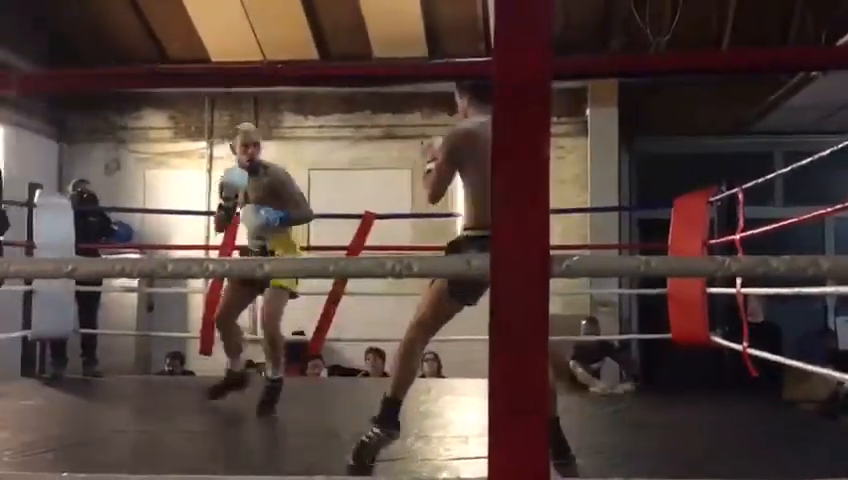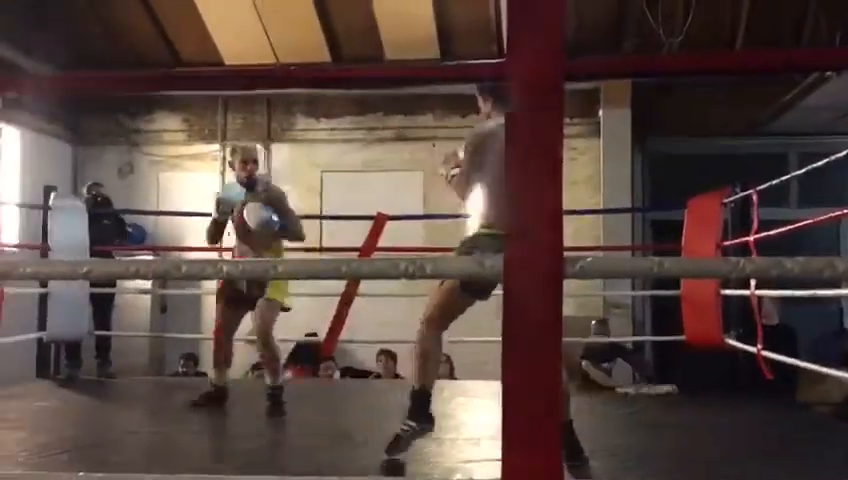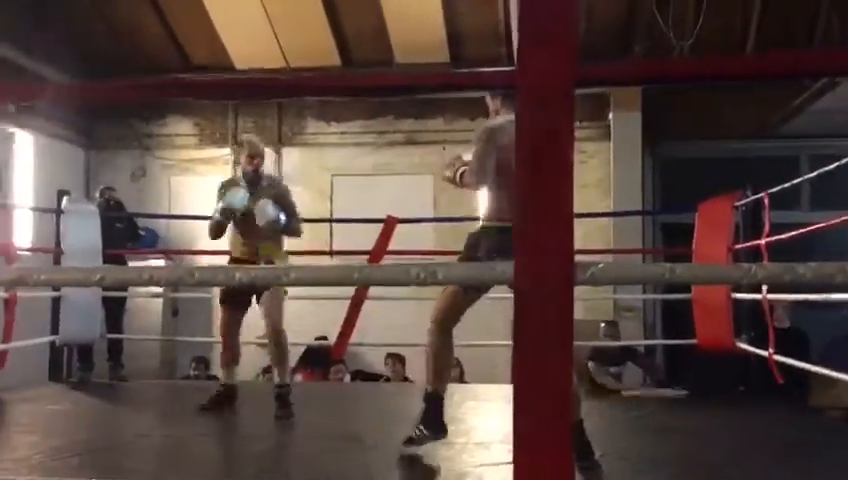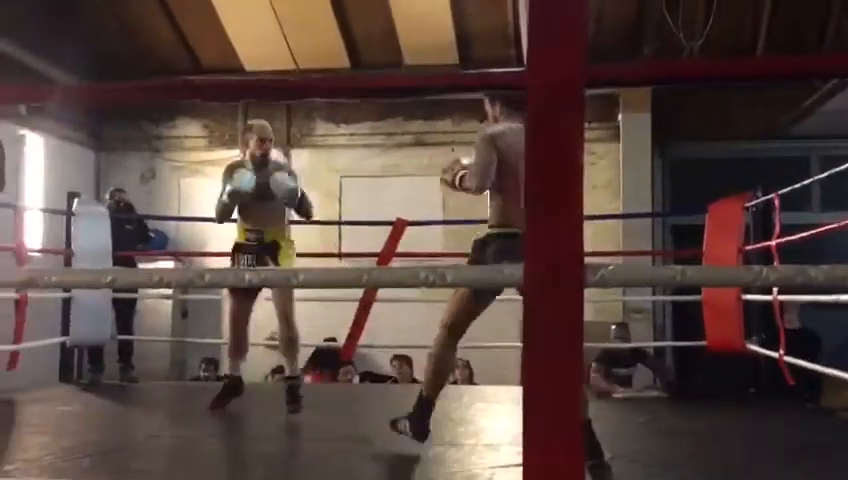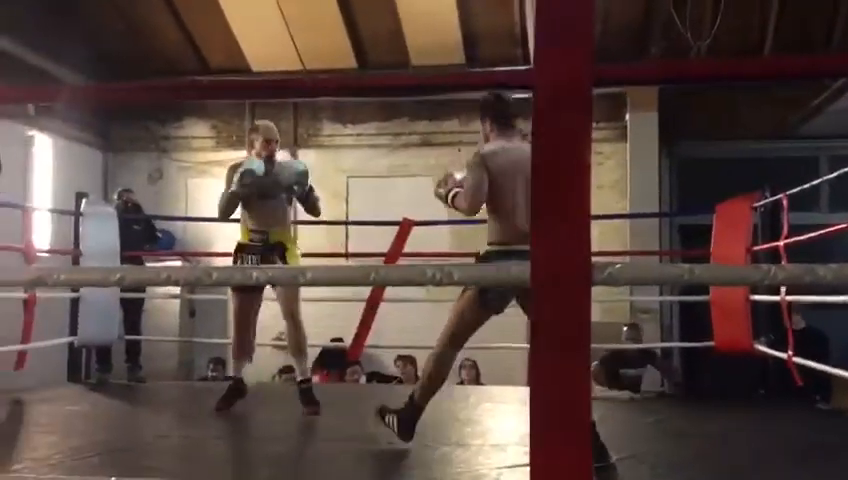
dt=0.1s
person 1, frame 1
left shoulder: (462, 135)
left elbow: (433, 194)
left wrist: (433, 162)
left hip: (477, 245)
left knee: (417, 333)
left ankle: (386, 421)
right ankle: (558, 446)
person 1, frame 2
left shoulder: (483, 134)
left elbow: (465, 190)
left wrist: (453, 170)
left hip: (490, 246)
left knee: (431, 323)
left ankle: (418, 413)
right ankle: (570, 446)
person 1, frame 3
left shoulder: (493, 130)
left elbow: (479, 180)
left wrist: (459, 172)
left hip: (497, 236)
left knee: (441, 322)
left ankle: (433, 417)
person 1, frame 4
left shoulder: (492, 136)
left elbow: (479, 183)
left wrist: (457, 177)
left hip: (502, 244)
left knee: (449, 331)
left ankle: (419, 419)
right ankle: (586, 445)
person 1, frame 5
left shoulder: (485, 156)
right shoulder: (535, 156)
left elbow: (473, 205)
left wrist: (451, 194)
left hip: (502, 258)
left knee: (449, 343)
left ankle: (407, 419)
person 2, frame 1
left shoulder: (276, 176)
right shoulder: (235, 178)
left elbow: (306, 213)
right elbow: (220, 226)
left wrist: (279, 218)
right wrist: (226, 201)
left hip: (280, 254)
right hip: (254, 254)
left knee: (269, 321)
right knee: (223, 316)
left ankle: (273, 385)
right ankle: (235, 374)
person 2, frame 2
left shoulder: (273, 194)
right shoulder: (229, 194)
left elbow: (299, 234)
right elbow: (212, 239)
left wrist: (276, 225)
right wrist: (220, 215)
left knee: (262, 332)
right knee: (221, 333)
left ankle: (275, 391)
right ankle: (218, 389)
person 2, frame 3
left shoulder: (276, 188)
right shoulder: (228, 188)
left elbow: (297, 230)
right elbow: (214, 235)
left wrist: (282, 222)
right wrist: (221, 215)
left hip: (270, 262)
right hip: (240, 263)
left knee: (274, 326)
right knee: (228, 332)
left ankle: (283, 391)
right ankle: (227, 389)
person 2, frame 4
left shoulder: (282, 169)
right shoulder: (233, 171)
left elbow: (307, 213)
right elbow: (220, 216)
left wrist: (295, 195)
right wrist: (229, 196)
left hip: (277, 247)
right hip: (246, 248)
left knee: (285, 314)
right knee: (237, 318)
left ankle: (292, 383)
right ankle: (233, 380)
person 2, frame 5
left shoulder: (287, 170)
right shoulder: (237, 171)
left elbow: (315, 211)
right elbow: (222, 213)
left wrist: (304, 187)
right wrist: (236, 188)
left hip: (281, 248)
right hip: (249, 249)
left knee: (292, 315)
right knee: (242, 320)
left ankle: (305, 386)
right ankle: (237, 383)
person 3, frame 1
left shoulder: (95, 214)
left elbow: (110, 233)
left wrist: (95, 205)
left knee: (89, 317)
left ankle: (90, 362)
right ankle: (58, 363)
person 3, frame 2
left shoulder: (110, 216)
left elbow: (124, 234)
left wrist: (110, 208)
left knee: (103, 319)
left ankle: (104, 364)
right ankle: (72, 365)
person 3, frame 3
left shoulder: (122, 220)
left elbow: (136, 237)
left wrist: (124, 213)
left knee: (115, 323)
left ankle: (116, 367)
right ankle: (84, 368)
person 3, frame 4
left shoulder: (132, 222)
left elbow: (146, 239)
left wrist: (133, 214)
left knee: (125, 324)
left ankle: (126, 368)
right ankle: (95, 369)
person 3, frame 5
left shoulder: (140, 222)
left elbow: (154, 239)
left wrist: (141, 214)
left knee: (133, 324)
left ankle: (134, 367)
right ankle: (103, 369)
